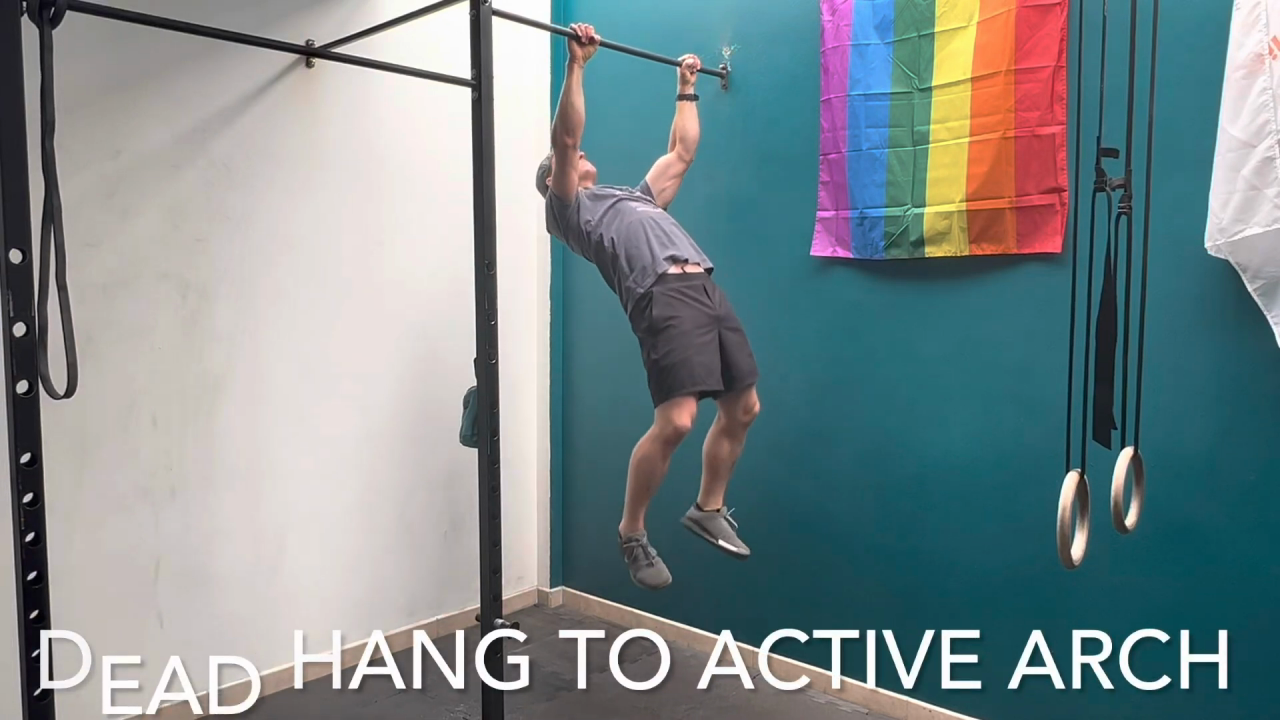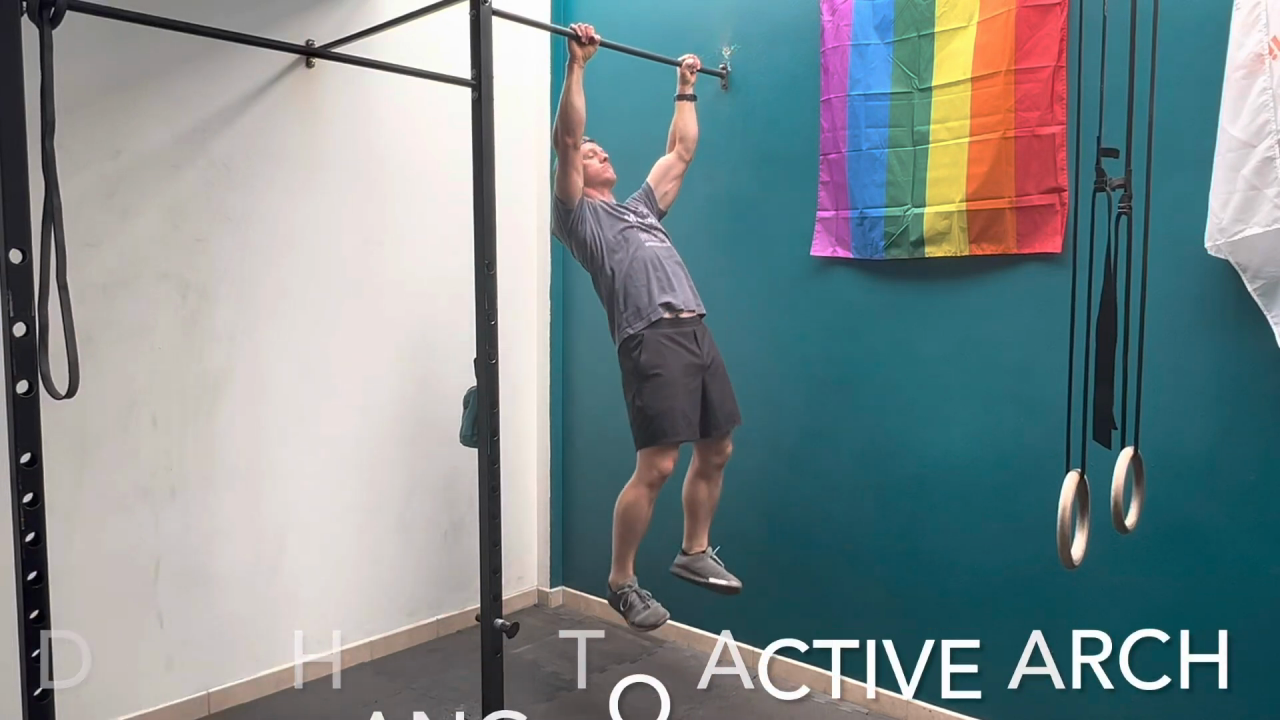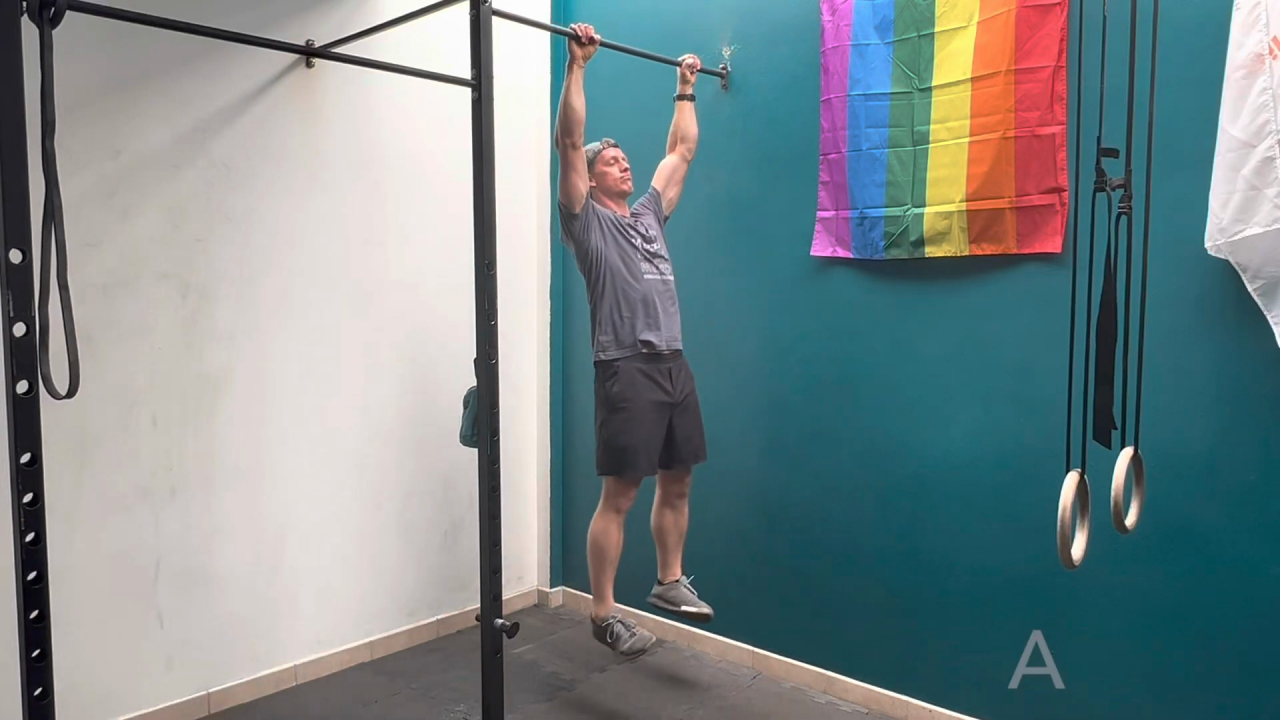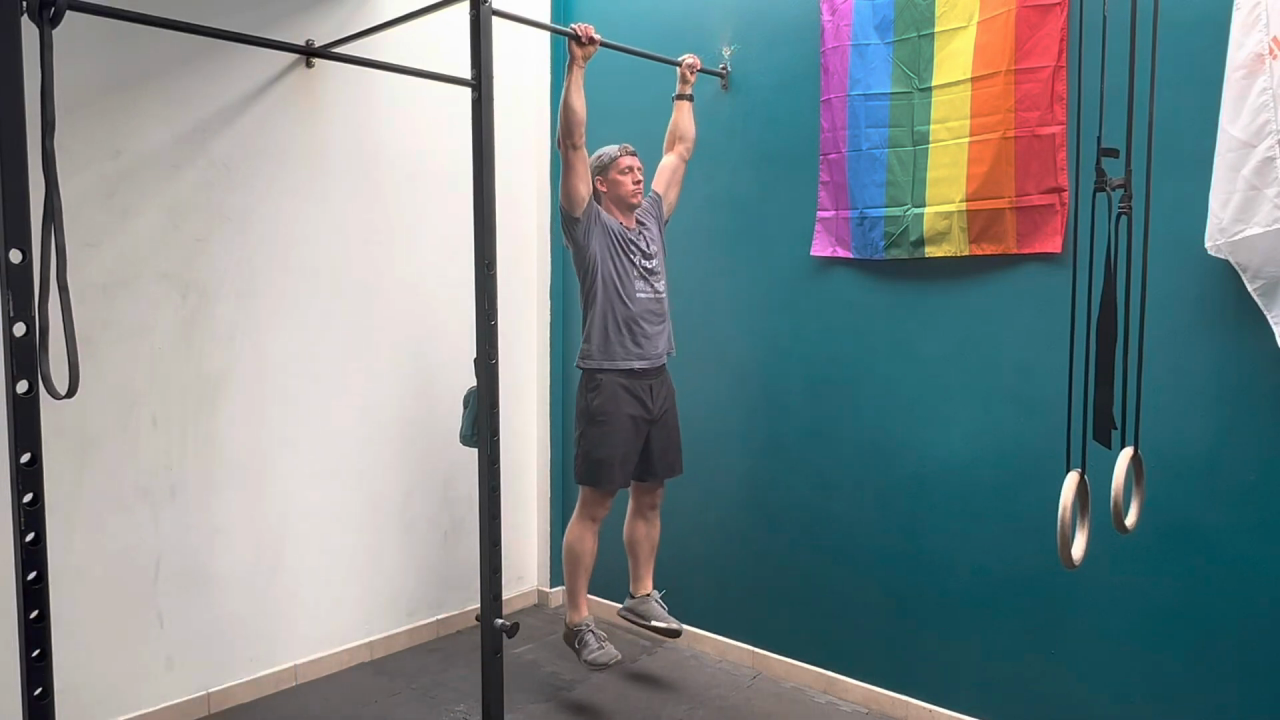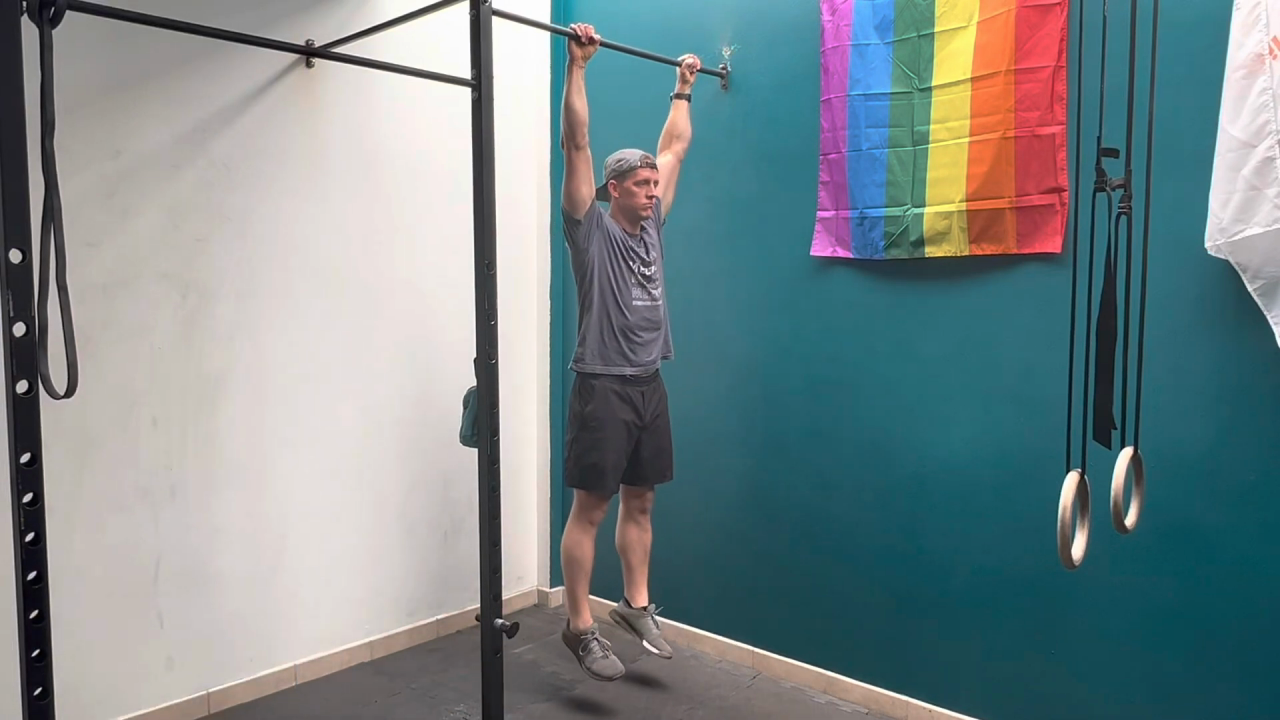
dt=0.3s
person 1, frame 1
left shoulder: (634, 199)
right shoulder: (567, 209)
left elbow: (681, 154)
right elbow: (566, 138)
left wrist: (686, 88)
right wrist: (576, 63)
left hip: (708, 291)
right hip: (664, 298)
left knee: (743, 409)
right knee: (676, 422)
left ankle: (709, 508)
right ankle: (631, 533)
person 1, frame 2
left shoulder: (640, 205)
right shoulder: (577, 213)
left elbow: (680, 151)
right elbow: (564, 140)
left wrist: (685, 87)
right wrist: (577, 63)
left hip: (696, 332)
right hip: (650, 340)
left knee: (716, 452)
right knee: (655, 467)
left ankle: (695, 553)
right ankle: (621, 583)
person 1, frame 3
left shoulder: (648, 212)
right shoulder: (584, 220)
left elbow: (681, 150)
right elbow: (568, 143)
left wrist: (686, 87)
right wrist: (577, 63)
left hip: (675, 366)
right hip: (628, 370)
left knee: (678, 484)
right knee: (619, 495)
left ankle: (670, 582)
right ankle: (604, 613)
person 1, frame 4
left shoulder: (652, 218)
right shoulder: (588, 224)
left elbow: (680, 149)
right elbow: (570, 144)
left wrist: (684, 87)
right wrist: (577, 64)
left hip: (657, 381)
right hip: (609, 383)
left knee: (649, 499)
right knee: (594, 505)
left ankle: (642, 597)
right ankle: (578, 622)
person 1, frame 5
left shoulder: (651, 225)
right shoulder: (589, 227)
left elbow: (674, 146)
right elbow: (575, 145)
left wrist: (682, 87)
right wrist: (577, 64)
left hip: (649, 386)
right hip: (602, 388)
left knee: (639, 504)
right knee: (589, 509)
left ankle: (637, 606)
right ankle: (580, 628)
